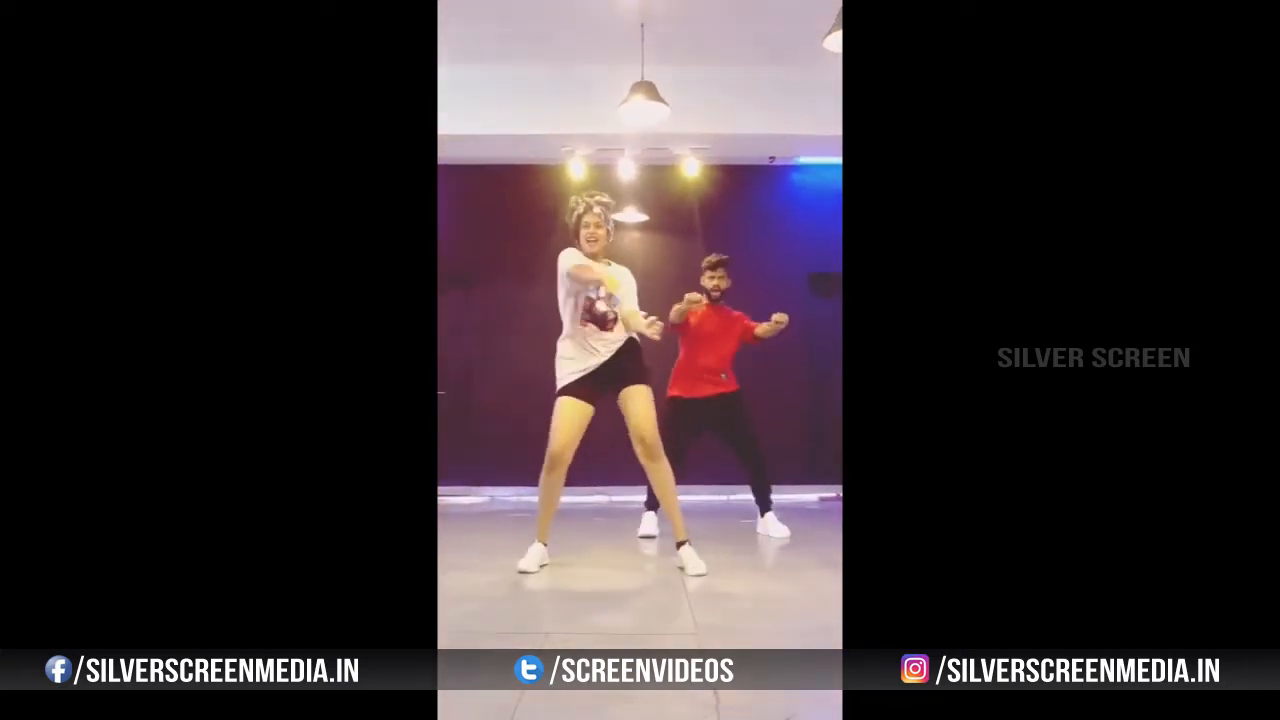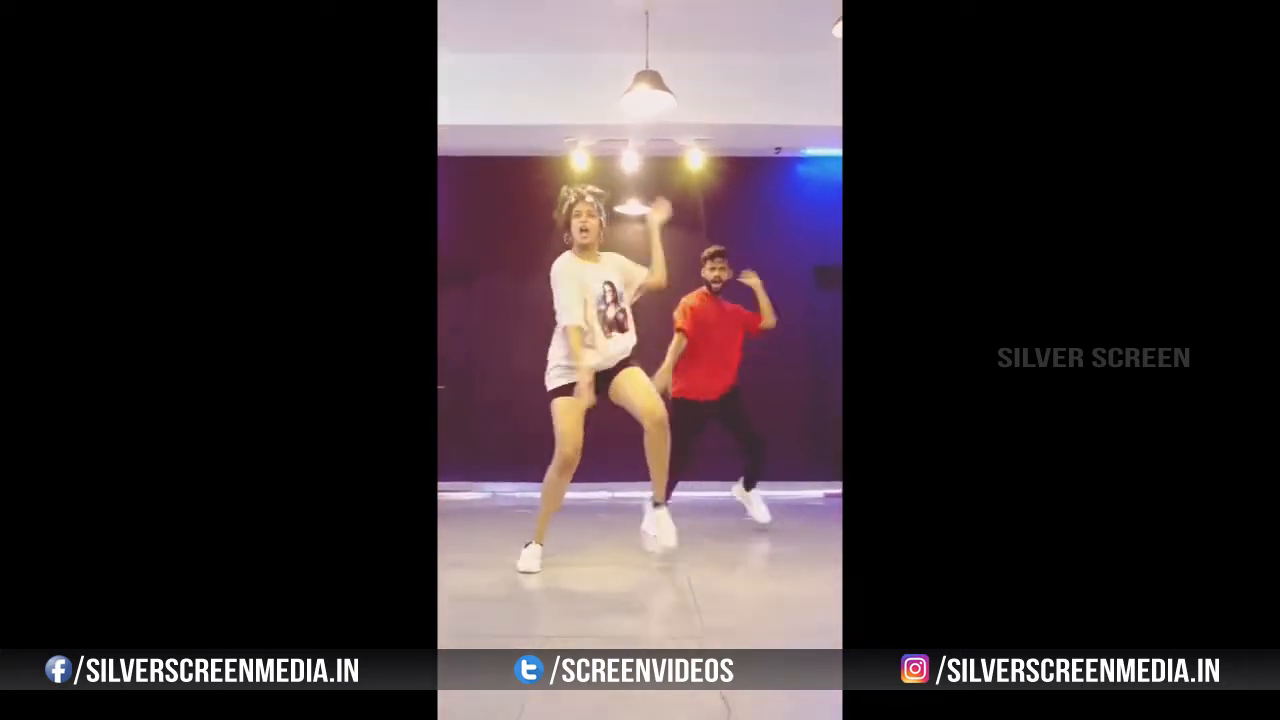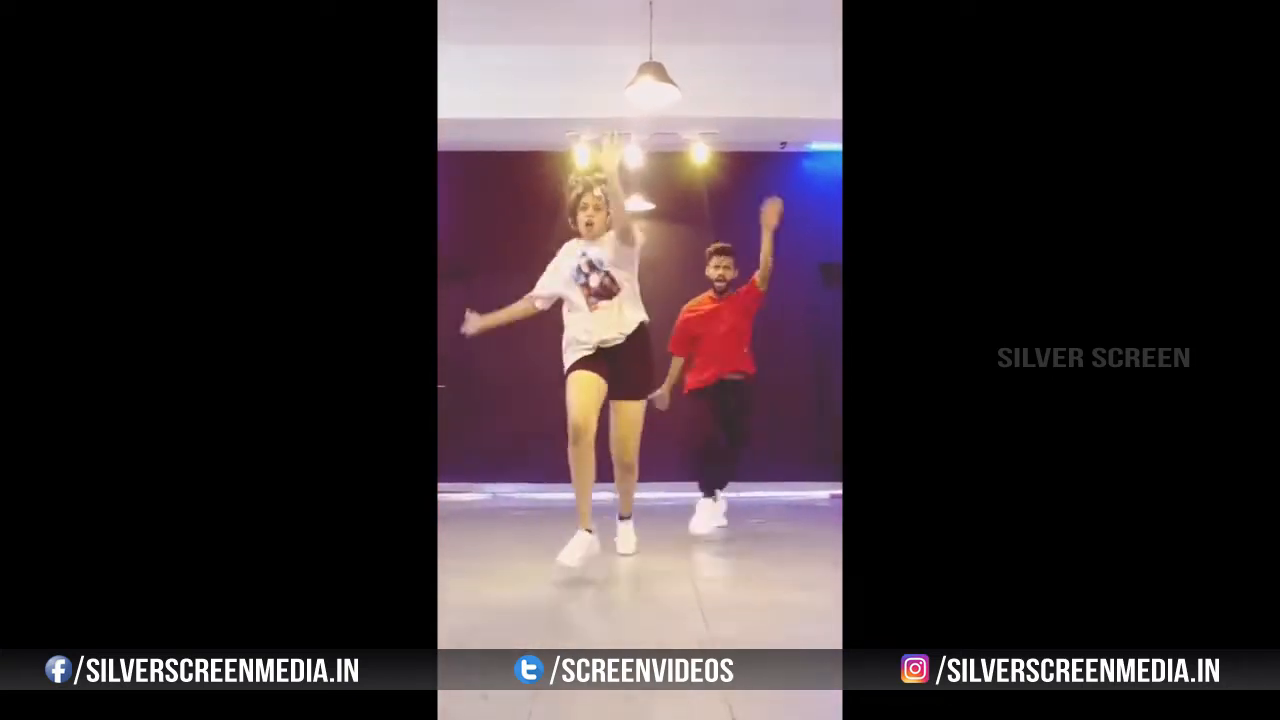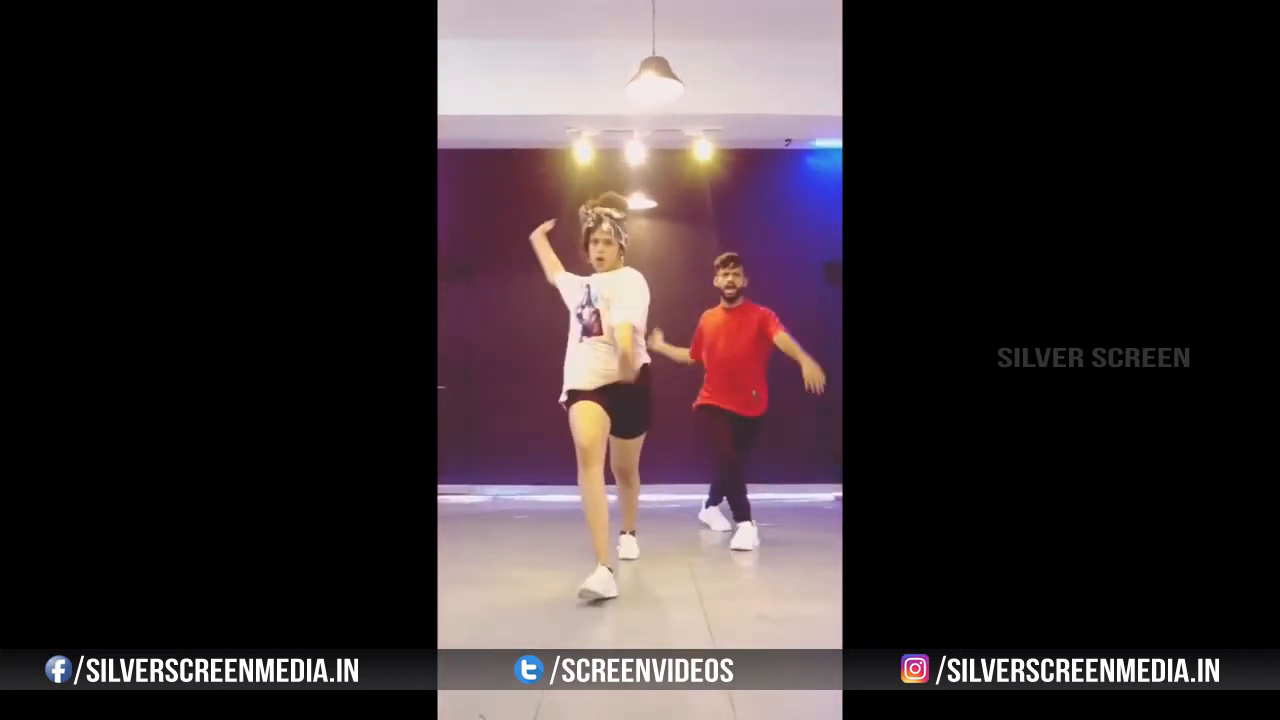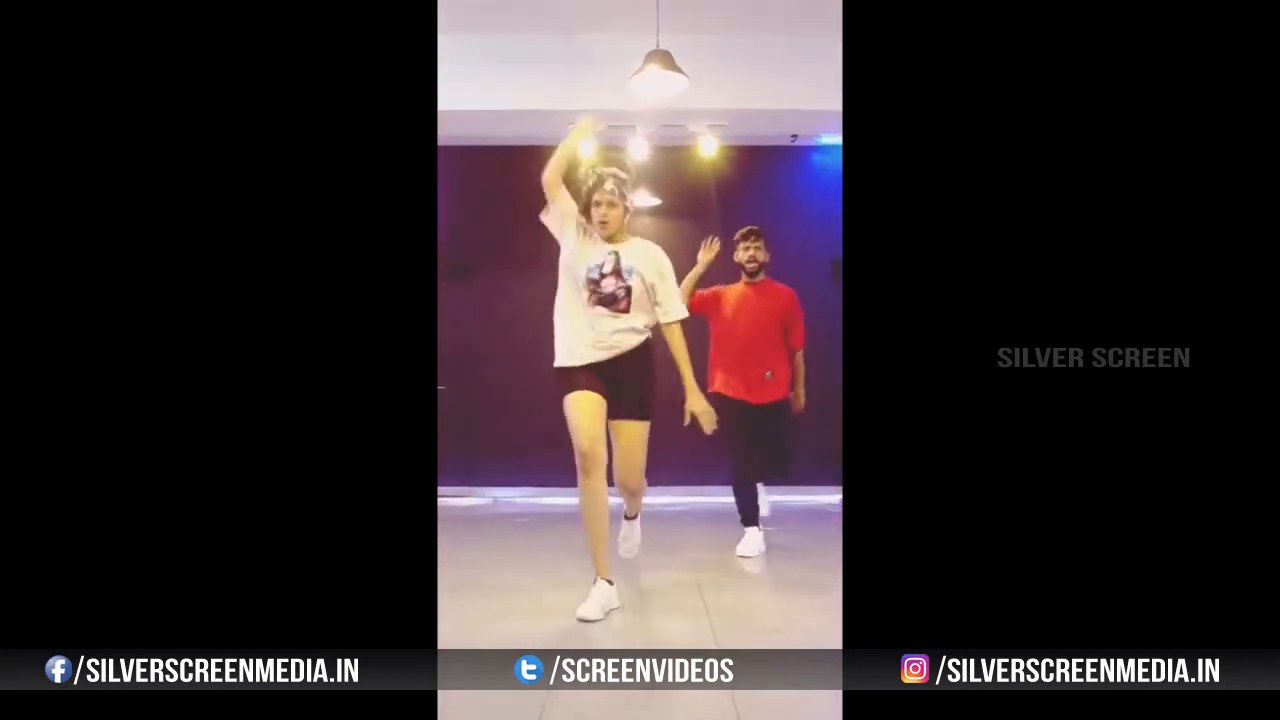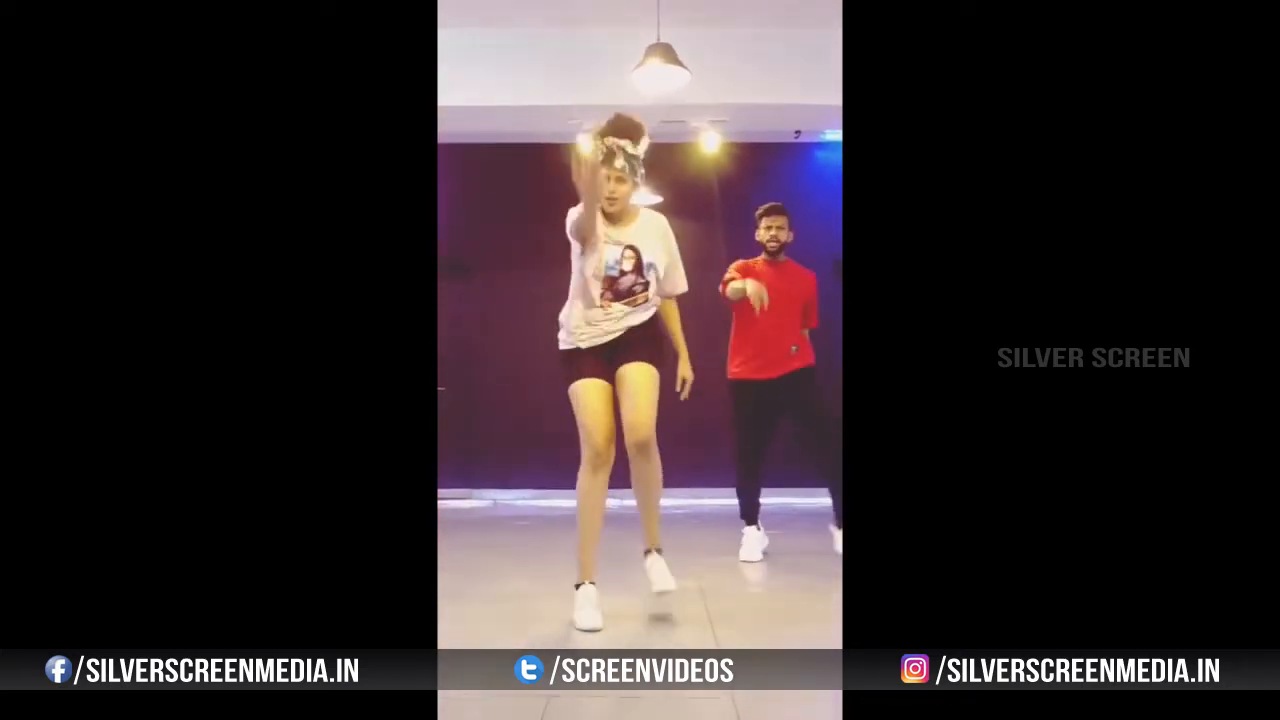
dt=0.2s
person 1, frame 1
left shoulder: (624, 275)
right shoulder: (569, 258)
left elbow: (629, 320)
right elbow: (581, 270)
left wrist: (645, 325)
right wrist: (607, 278)
left hip: (625, 360)
right hip: (580, 367)
left knee: (649, 444)
right knee: (558, 453)
left ankle: (682, 543)
right ankle: (540, 543)
person 1, frame 2
left shoulder: (613, 262)
right shoulder: (565, 268)
left elbow: (656, 281)
right elbow: (573, 329)
left wrist: (656, 226)
right wrist: (583, 377)
left hip: (617, 358)
right hip: (572, 369)
left knee: (656, 417)
right knee: (567, 457)
left ankle: (658, 506)
right ankle: (536, 542)
person 1, frame 3
left shoulder: (623, 242)
right shoulder: (566, 254)
left elbow: (625, 221)
right elbow: (537, 299)
left wrist: (610, 174)
right wrist: (488, 320)
left hip: (628, 344)
right hip: (584, 348)
left knee: (626, 453)
right knee: (580, 425)
left ankle: (625, 517)
right ankle: (585, 531)
person 1, frame 4
left shoulder: (631, 282)
right shoulder: (578, 284)
left elbow: (629, 337)
right elbow: (551, 261)
left wrist: (625, 360)
left hip: (626, 385)
right hip: (582, 384)
left knee: (625, 471)
right knee: (588, 455)
left ankle: (629, 531)
right ankle: (603, 572)
person 1, frame 5
left shoulder: (650, 254)
right shoulder: (573, 234)
left elbow: (671, 323)
right elbow: (549, 180)
left wrist: (693, 391)
right wrist: (578, 131)
left hip: (629, 362)
right hip: (578, 361)
left knee: (630, 477)
right knee: (589, 454)
left ankle: (630, 512)
right ankle: (602, 582)
person 1, frame 6
left shoulder: (658, 227)
right shoulder: (581, 220)
left elbow: (667, 295)
right elbow: (584, 236)
left wrist: (683, 353)
right wrist: (585, 186)
left hip: (640, 337)
right hip: (586, 341)
left knee: (640, 436)
right knee: (596, 451)
left ankle: (653, 551)
right ankle: (585, 586)
person 2, frame 1
left shoulder: (736, 318)
right shoulder: (690, 307)
left elbow: (759, 333)
right elbow: (676, 319)
left wrist: (777, 324)
right wrist: (688, 305)
left hip: (725, 396)
right hip: (686, 395)
left knee: (752, 453)
right knee: (671, 455)
left ankle: (766, 515)
right ankle: (650, 513)
person 2, frame 2
left shoulder: (735, 312)
right shoulder: (690, 305)
left elbow: (769, 323)
right elbow: (680, 337)
left wrist: (758, 290)
right wrist: (665, 369)
left hip: (726, 391)
right hip: (690, 393)
left knee: (755, 445)
right knee: (678, 454)
left ankle: (748, 489)
person 2, frame 3
left shoulder: (745, 299)
right shoulder: (692, 310)
left elbow: (765, 270)
right elbow: (679, 355)
left wrist: (768, 228)
right wrist: (666, 388)
left hip: (736, 384)
right hip: (703, 386)
left knee: (735, 446)
right knee: (705, 437)
left ankle: (715, 496)
right ankle: (708, 500)
person 2, frame 4
left shoulder: (761, 315)
right shoulder: (706, 321)
left elbow: (782, 339)
right elbow: (695, 357)
left wrist: (805, 361)
right wrist: (663, 349)
left hip: (752, 406)
right hip: (715, 405)
left knee: (731, 463)
right knee: (729, 459)
left ankle: (710, 507)
right ankle: (745, 525)
person 2, frame 5
left shoulder: (785, 297)
right shoulder: (720, 296)
left elbow: (795, 346)
right elbow: (682, 303)
left wrist: (798, 387)
right wrist: (702, 265)
left hip: (774, 393)
right hip: (730, 392)
left knee: (777, 463)
right knee: (742, 461)
left ankle: (757, 482)
right ankle: (751, 529)
person 2, frame 6
left shoulder: (806, 278)
right shoulder: (744, 269)
right elbow: (729, 290)
right wrist: (746, 285)
left hip: (797, 371)
right hip: (752, 376)
left knee: (825, 445)
right knee: (748, 455)
left ankle: (841, 523)
right ankle: (752, 530)
